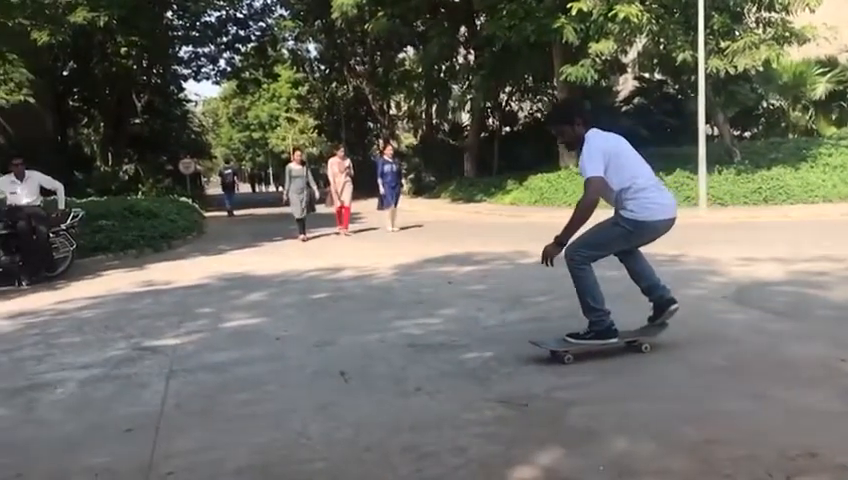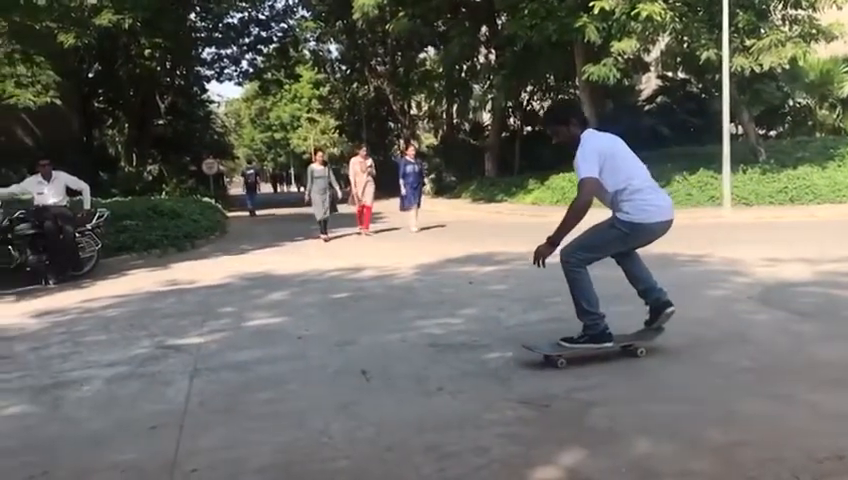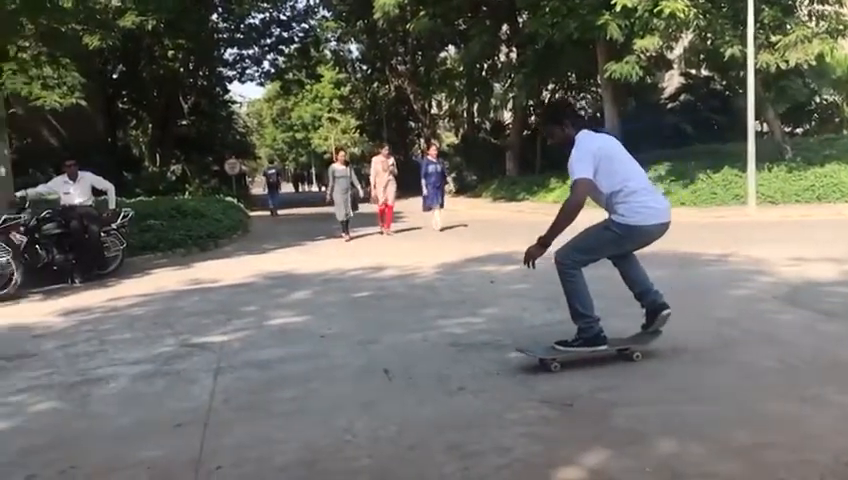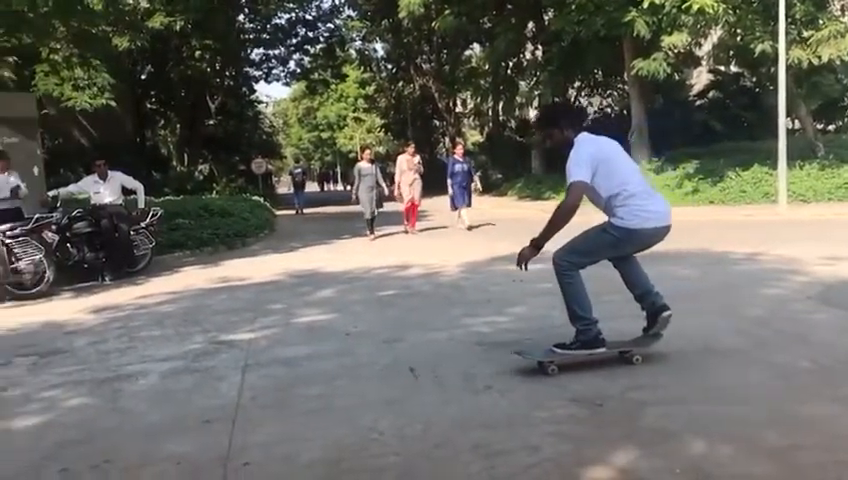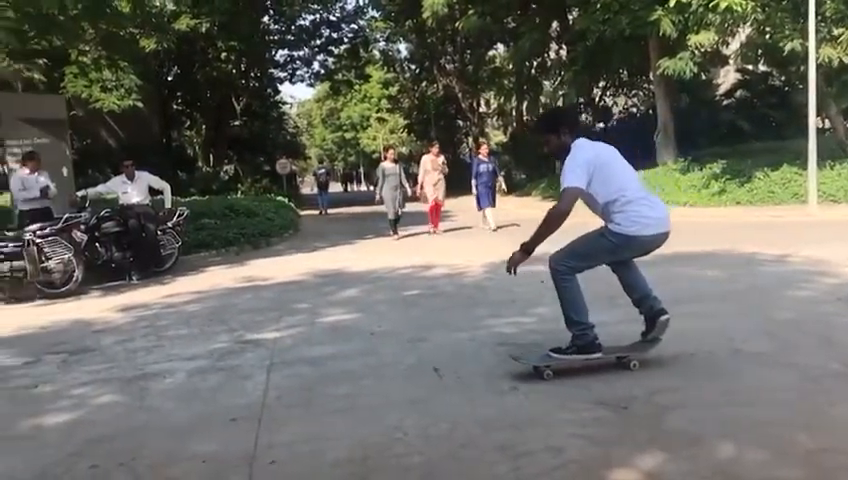
dt=0.5s
person 1, frame 1
left shoulder: (591, 148)
right shoulder: (608, 139)
left elbow: (591, 198)
left wrist: (559, 242)
right wrist: (616, 228)
left hip: (643, 215)
right hip: (665, 211)
left knee: (577, 255)
right knee: (622, 244)
left ankle: (601, 327)
right ankle: (662, 299)
person 1, frame 2
left shoulder: (587, 148)
right shoulder: (606, 139)
left elbow: (584, 199)
left wrist: (552, 242)
left hip: (639, 217)
right hip: (663, 212)
left knee: (572, 257)
right knee: (620, 248)
left ankle: (596, 331)
right ankle: (658, 302)
person 1, frame 3
left shoulder: (582, 149)
right shoulder: (603, 140)
left elbow: (577, 200)
left wrist: (543, 243)
left hip: (636, 220)
right hip: (660, 214)
left knee: (566, 259)
right knee: (617, 249)
left ankle: (590, 333)
right ankle: (654, 304)
person 1, frame 4
left shoulder: (580, 152)
right shoulder: (603, 143)
left elbow: (571, 203)
left wrist: (536, 245)
left hip: (635, 223)
right hip: (661, 219)
left knee: (564, 261)
right knee: (617, 251)
left ankle: (588, 336)
right ankle: (655, 307)
person 1, frame 5
left shoulder: (577, 158)
right shoulder: (601, 148)
left elbow: (562, 209)
left wrist: (526, 249)
left hip: (634, 229)
right hip: (659, 224)
left knee: (561, 264)
right knee: (616, 254)
left ankle: (585, 341)
right ankle: (653, 310)
